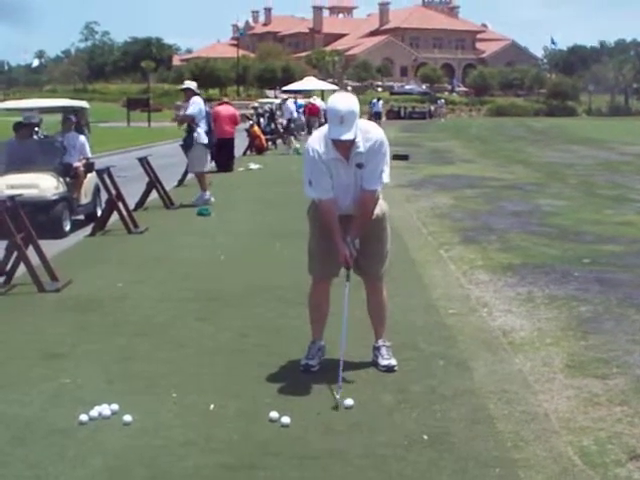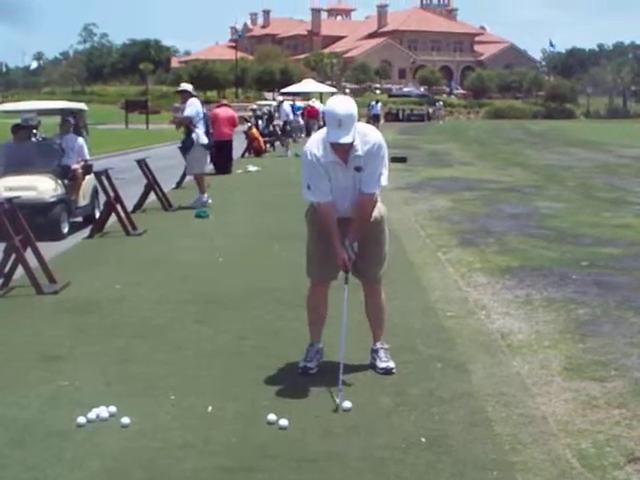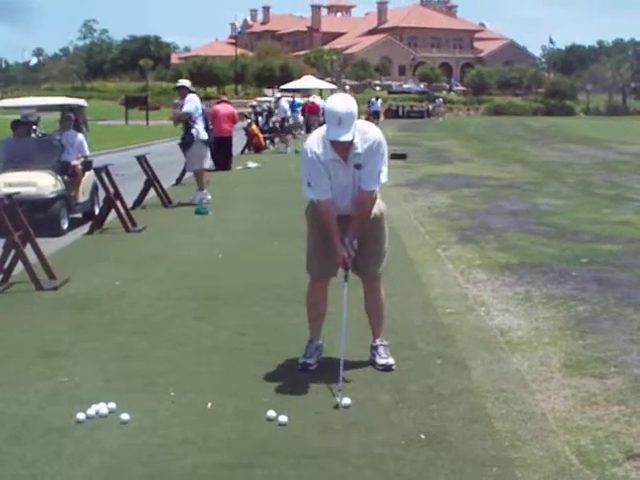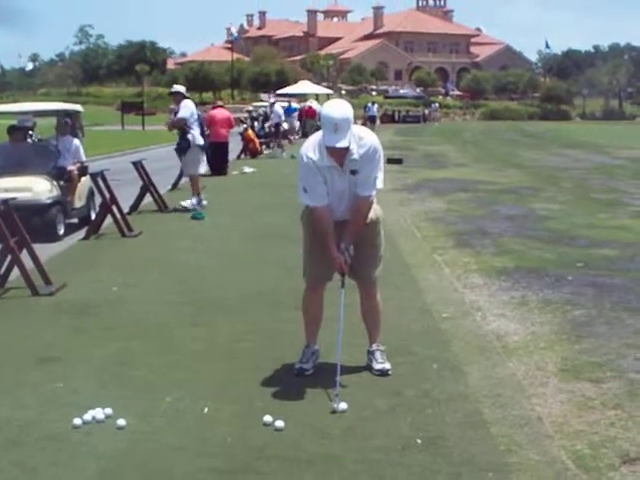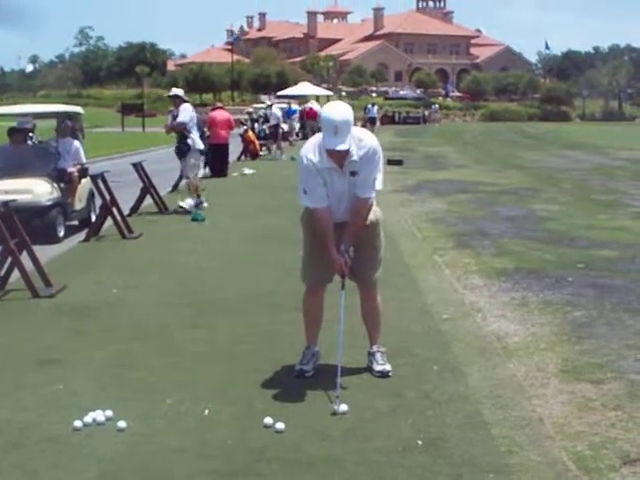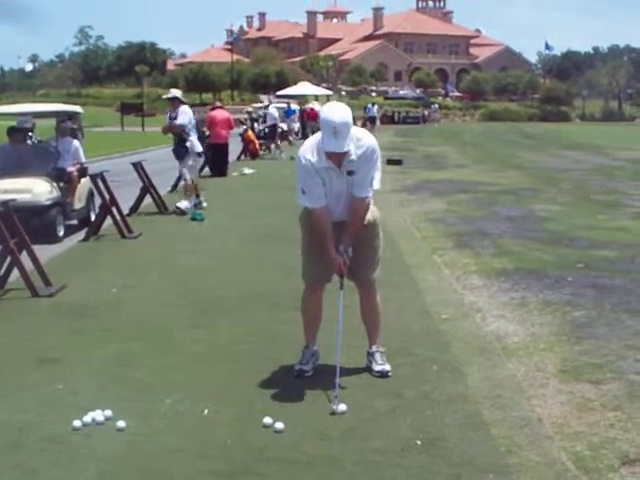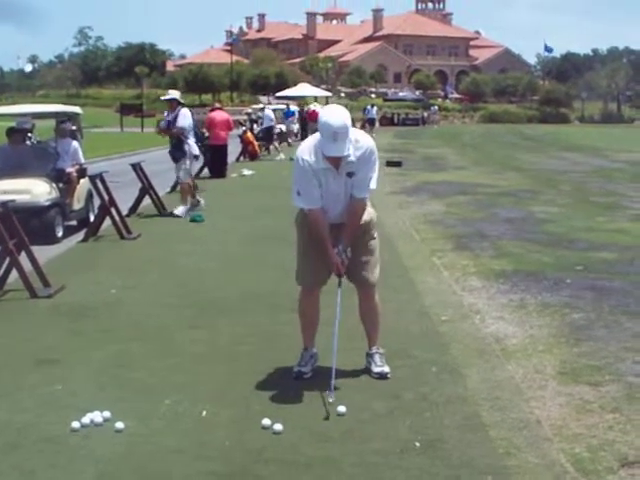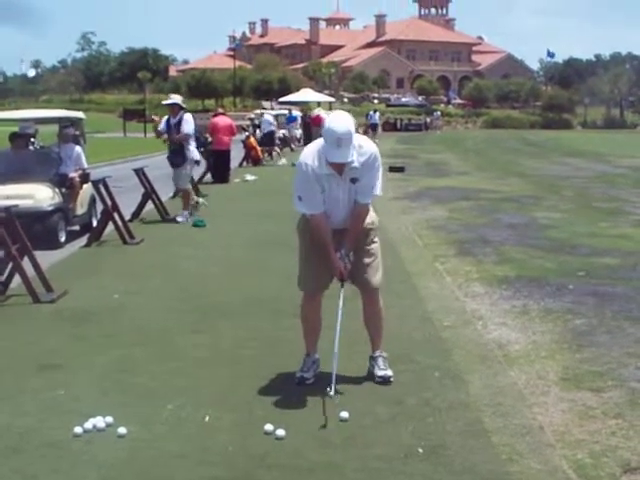
dt=0.1s
person 1, frame 1
left shoulder: (375, 138)
right shoulder: (315, 147)
left elbow: (370, 193)
right elbow: (325, 200)
left wrist: (354, 236)
right wrist: (338, 242)
left hip: (368, 213)
right hip: (328, 214)
left knee: (374, 280)
right knee: (320, 280)
left ankle: (381, 344)
right ankle: (316, 344)
person 1, frame 2
left shoulder: (373, 141)
right shoulder: (314, 150)
left elbow: (368, 196)
right elbow: (324, 204)
left wrist: (352, 239)
right wrist: (337, 246)
left hip: (366, 216)
right hip: (326, 217)
left knee: (373, 282)
right knee: (319, 282)
left ankle: (379, 346)
right ankle: (314, 346)
person 1, frame 3
left shoulder: (373, 139)
right shoulder: (314, 147)
left elbow: (368, 194)
right elbow: (324, 201)
left wrist: (352, 237)
right wrist: (336, 243)
left hip: (366, 213)
right hip: (326, 214)
left knee: (372, 279)
right knee: (318, 279)
left ankle: (378, 343)
right ankle: (314, 343)
person 1, frame 4
left shoulder: (369, 144)
right shoulder: (310, 153)
left elbow: (364, 199)
right elbow: (320, 207)
left wrist: (348, 242)
right wrist: (333, 250)
left hip: (362, 218)
right hip: (322, 219)
left knee: (368, 284)
right knee: (314, 284)
left ankle: (375, 348)
right ankle: (310, 348)
person 1, frame 5
left shoulder: (369, 145)
right shoulder: (309, 155)
left elbow: (363, 200)
right elbow: (320, 209)
left wrist: (348, 244)
right wrist: (332, 252)
left hip: (362, 219)
right hip: (321, 220)
left knee: (369, 285)
right knee: (314, 286)
left ankle: (375, 349)
right ankle: (311, 350)
person 1, frame 6
left shoulder: (367, 145)
right shoulder: (308, 155)
left elbow: (361, 199)
right elbow: (318, 209)
left wrist: (346, 244)
right wrist: (331, 252)
left hip: (360, 220)
right hip: (319, 221)
left knee: (368, 285)
right knee: (313, 285)
left ankle: (375, 349)
right ankle: (310, 349)
person 1, frame 7
left shoulder: (365, 146)
right shoulder: (305, 156)
left elbow: (359, 200)
right elbow: (313, 210)
left wrist: (345, 244)
right wrist: (329, 251)
left hip: (356, 220)
right hip: (316, 222)
left knee: (367, 285)
right knee: (309, 287)
left ankle: (374, 351)
right ankle: (308, 351)
person 1, frame 8
left shoulder: (369, 152)
right shoulder: (308, 161)
left elbow: (363, 205)
right elbow: (316, 214)
left wrist: (347, 248)
right wrist: (332, 256)
left hip: (359, 225)
right hip: (318, 228)
left knee: (371, 289)
right knee: (311, 292)
left ankle: (377, 355)
right ankle: (311, 357)
person 2, frame 1
left shoulder: (196, 100)
right shoulder: (190, 103)
left elbow: (188, 117)
right elbow: (181, 121)
left wrist: (179, 117)
right wrist: (181, 118)
left hip: (199, 139)
right hip: (194, 139)
left knee: (199, 168)
right knee: (198, 168)
left ankle: (205, 194)
right ankle: (204, 194)
person 2, frame 2
left shoulder: (193, 102)
right shoulder: (186, 106)
left elbow: (186, 119)
right elbow: (178, 124)
left wrist: (178, 120)
right wrist: (179, 120)
left hip: (198, 140)
right hip: (192, 141)
left knee: (198, 170)
right knee: (196, 170)
left ankle: (203, 196)
right ankle: (202, 196)
person 2, frame 3
left shoulder: (192, 98)
right shoulder: (183, 102)
left elbow: (185, 115)
right elbow: (176, 121)
left wrist: (177, 116)
right wrist: (178, 117)
left hip: (197, 136)
right hip: (191, 137)
left knee: (197, 166)
right knee: (195, 167)
left ankle: (202, 192)
right ankle: (202, 192)
person 2, frame 4
left shoulder: (187, 103)
right shoulder: (178, 108)
left elbow: (180, 121)
right elbow: (171, 127)
left wrist: (172, 123)
right wrist: (173, 124)
left hip: (193, 142)
right hip: (185, 143)
left knee: (192, 171)
right knee: (191, 171)
left ankle: (194, 199)
right ankle: (199, 198)
person 2, frame 5
left shoulder: (186, 107)
right shoulder: (174, 113)
left elbow: (180, 125)
right elbow: (169, 130)
left wrist: (171, 126)
right wrist: (172, 127)
left hip: (192, 145)
right hip: (184, 146)
left knee: (190, 173)
right knee: (191, 174)
left ankle: (191, 200)
right ankle: (198, 200)
person 2, frame 6
left shoulder: (185, 109)
right shoulder: (171, 114)
left elbow: (178, 127)
right elbow: (165, 130)
left wrist: (169, 129)
right wrist: (167, 127)
left hip: (190, 147)
right hip: (181, 147)
left knee: (187, 174)
right knee: (190, 175)
left ankle: (187, 201)
right ankle: (198, 200)
person 2, frame 7
left shoulder: (184, 112)
right shoulder: (168, 115)
left elbow: (179, 131)
right elbow: (160, 130)
left wrist: (166, 131)
right wrist: (160, 126)
left hip: (187, 149)
right hip: (177, 149)
left knee: (183, 178)
right knee: (186, 178)
left ankle: (183, 206)
right ankle: (196, 200)
person 2, frame 8
left shoulder: (187, 117)
right shoulder: (167, 119)
left elbow: (184, 136)
right elbow: (158, 134)
left wrist: (169, 139)
right wrist: (157, 125)
left hip: (186, 155)
right hip: (175, 155)
left knee: (183, 184)
right knee: (180, 185)
left ankle: (185, 212)
right ankle: (193, 201)
